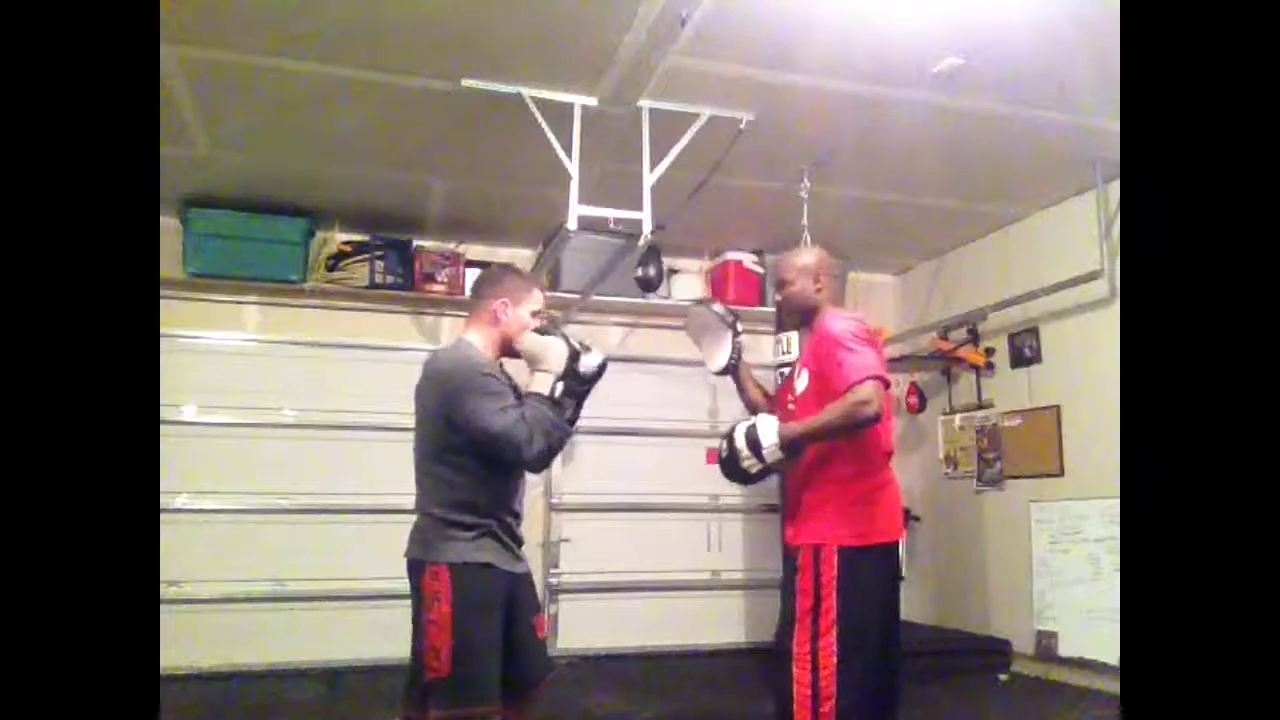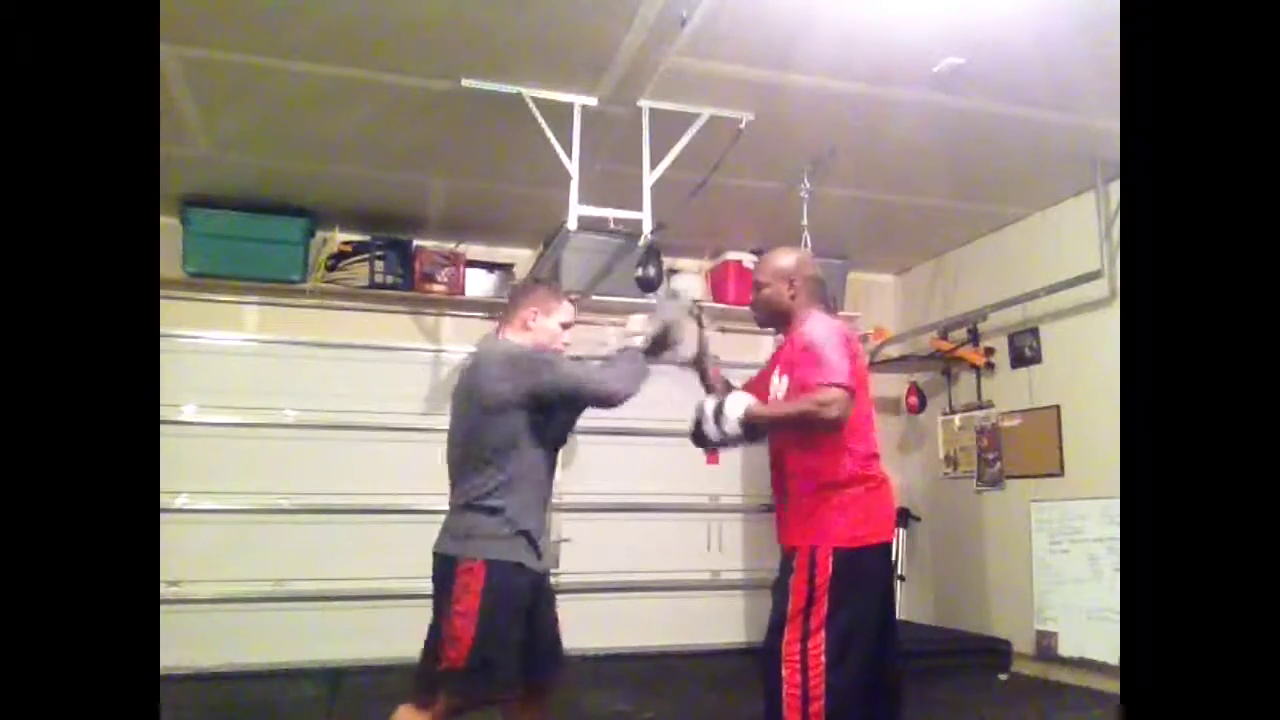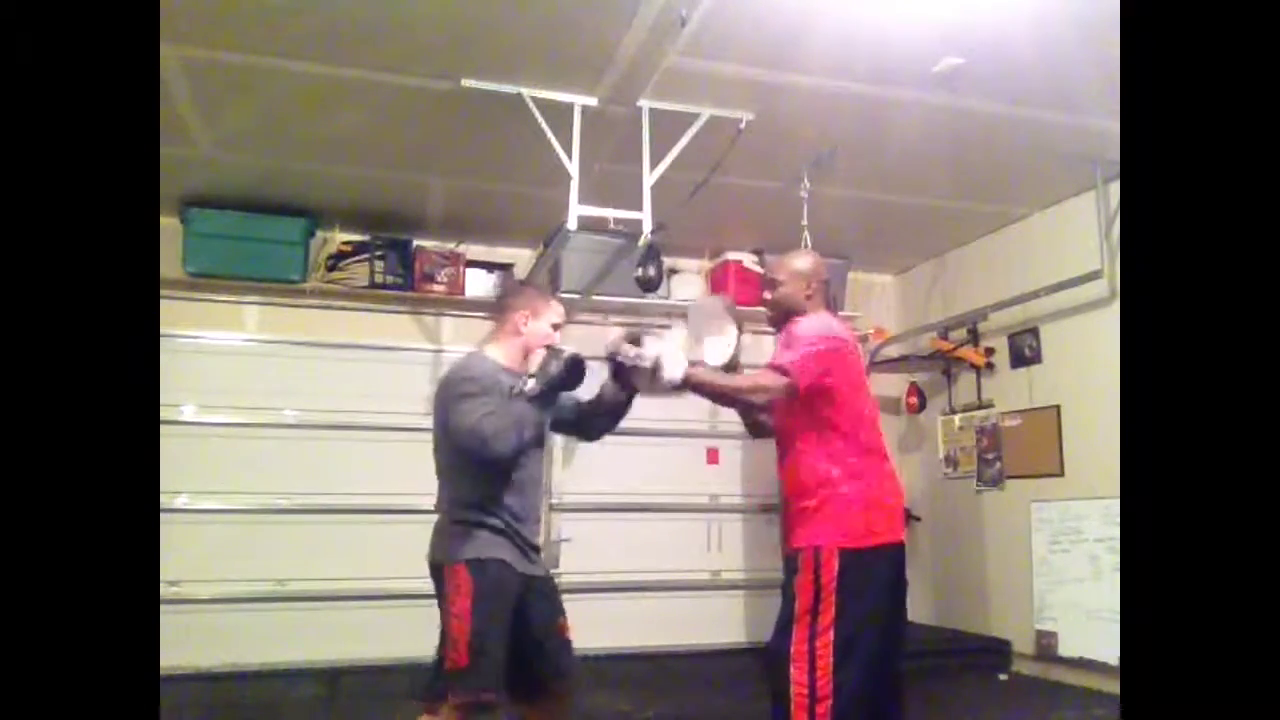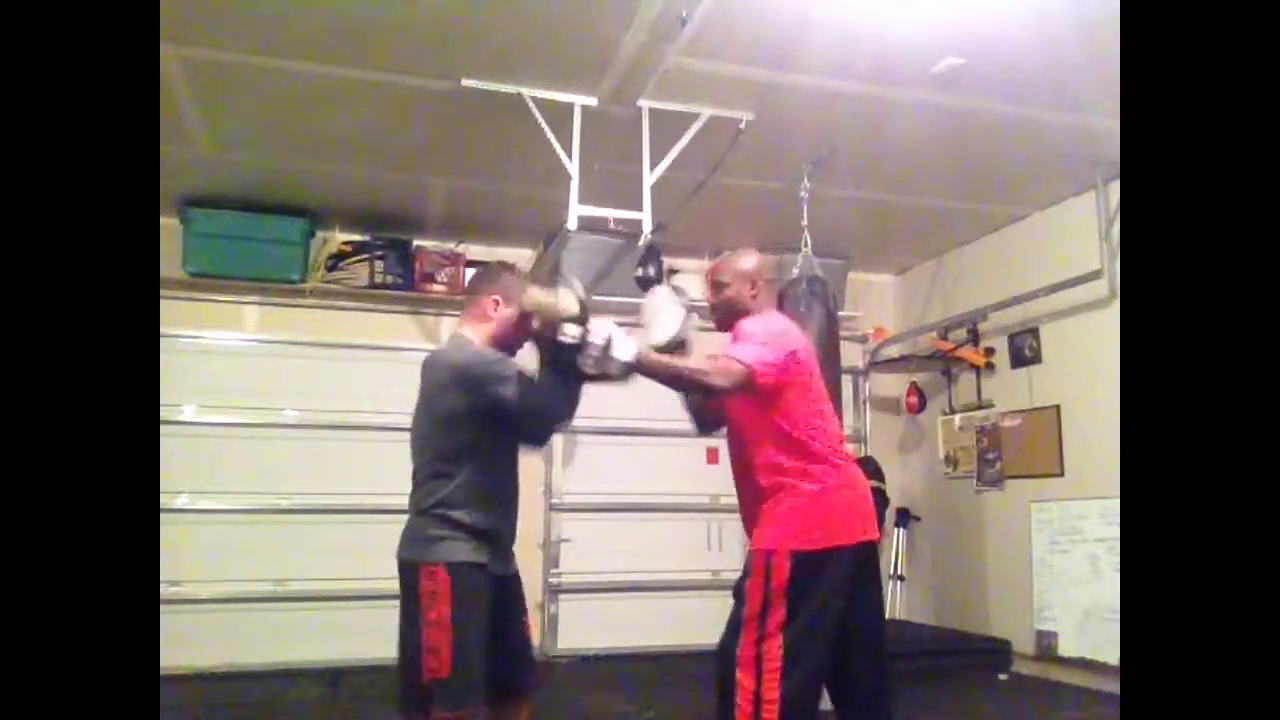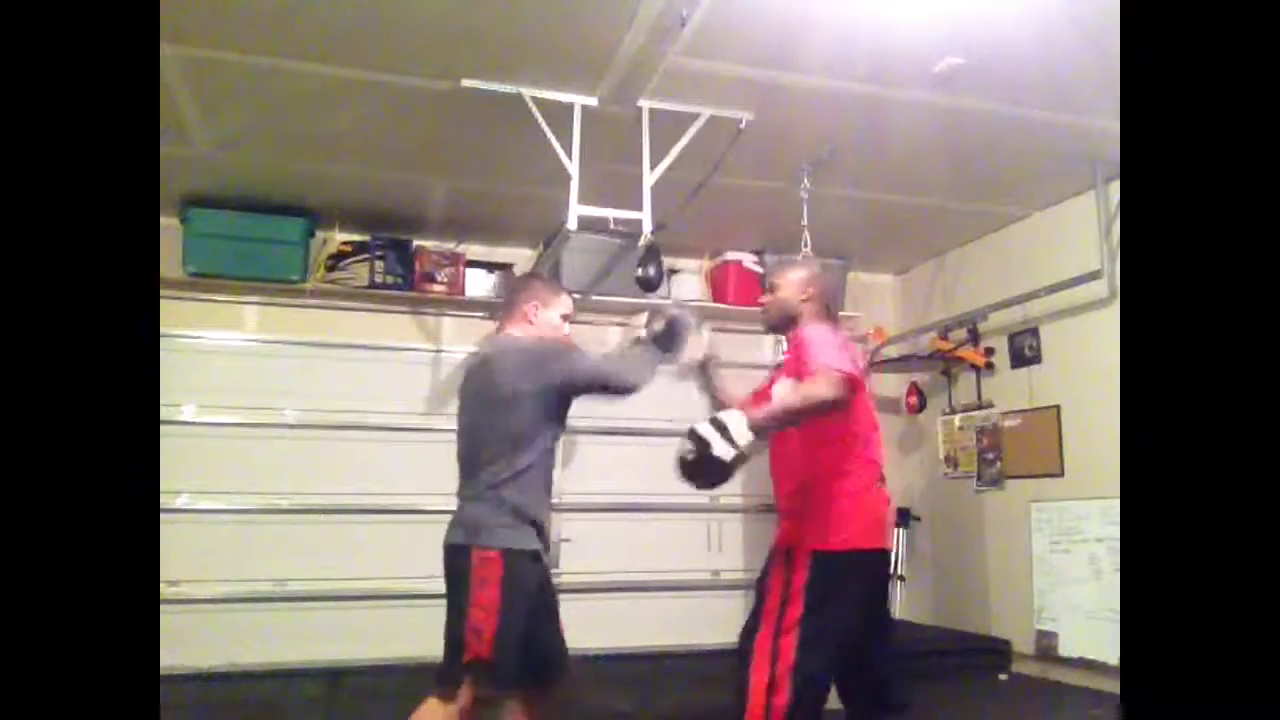
dt=1s
person 1, frame 1
left shoulder: (840, 330)
right shoulder: (812, 346)
left elbow: (868, 403)
right elbow: (778, 415)
left wrist: (783, 436)
right wrist: (735, 365)
left hip: (840, 530)
right hip: (851, 528)
left knee: (815, 665)
right knee: (863, 665)
person 1, frame 2
left shoulder: (819, 335)
right shoulder: (788, 350)
left elbow: (830, 407)
right elbow: (741, 405)
left wrist: (749, 413)
right wrist: (704, 360)
left hip: (836, 526)
right hip: (857, 525)
left knee: (799, 662)
right knee: (863, 663)
person 1, frame 3
left shoulder: (816, 332)
right shoulder: (804, 340)
left elbow: (758, 393)
right elbow: (768, 423)
left wrist: (682, 370)
right wrist: (720, 372)
left hip: (844, 524)
right hip: (861, 523)
left knee: (812, 665)
right knee: (863, 664)
person 1, frame 4
left shoulder: (763, 330)
right shoulder: (761, 337)
left elbow: (722, 378)
right elbow: (710, 419)
left wrist: (636, 355)
right wrist: (671, 354)
left hip: (804, 522)
right hip: (844, 519)
left knee: (756, 667)
right knee: (857, 673)
person 1, frame 5
left shoulder: (819, 339)
right shoulder: (793, 363)
left elbow: (834, 390)
right elbow: (738, 413)
left wrist: (750, 419)
right wrist: (704, 365)
left hip: (826, 526)
right hip: (859, 525)
left knee: (777, 663)
right knee: (861, 665)
person 2, frame 1
left shoulder: (488, 373)
right shoulder: (460, 368)
left elbow: (538, 454)
right elbow: (524, 443)
left wrist: (573, 390)
right wrist: (551, 379)
left hip: (501, 556)
right hip: (457, 559)
person 2, frame 2
left shoulder: (518, 369)
right shoulder: (515, 360)
left elbow: (543, 440)
right elbow: (607, 388)
right wrist: (639, 345)
left hip: (515, 552)
right hip: (482, 554)
left knee: (532, 682)
person 2, frame 3
left shoulder: (521, 380)
right shoulder: (469, 376)
left elbow: (584, 423)
right elbow: (492, 441)
left wrist: (622, 386)
right wrist: (537, 387)
left hip: (519, 557)
right hip: (473, 555)
left knee: (550, 683)
person 2, frame 4
left shoulder: (485, 364)
right shoulder: (467, 365)
left elbow: (534, 421)
right elbow: (544, 416)
left hip: (489, 554)
right hip: (448, 556)
person 2, frame 5
left shoulder: (491, 362)
right shoulder: (533, 356)
right elbow: (621, 375)
right wrist: (653, 339)
left hip: (514, 542)
right hip: (491, 544)
left knee: (535, 675)
